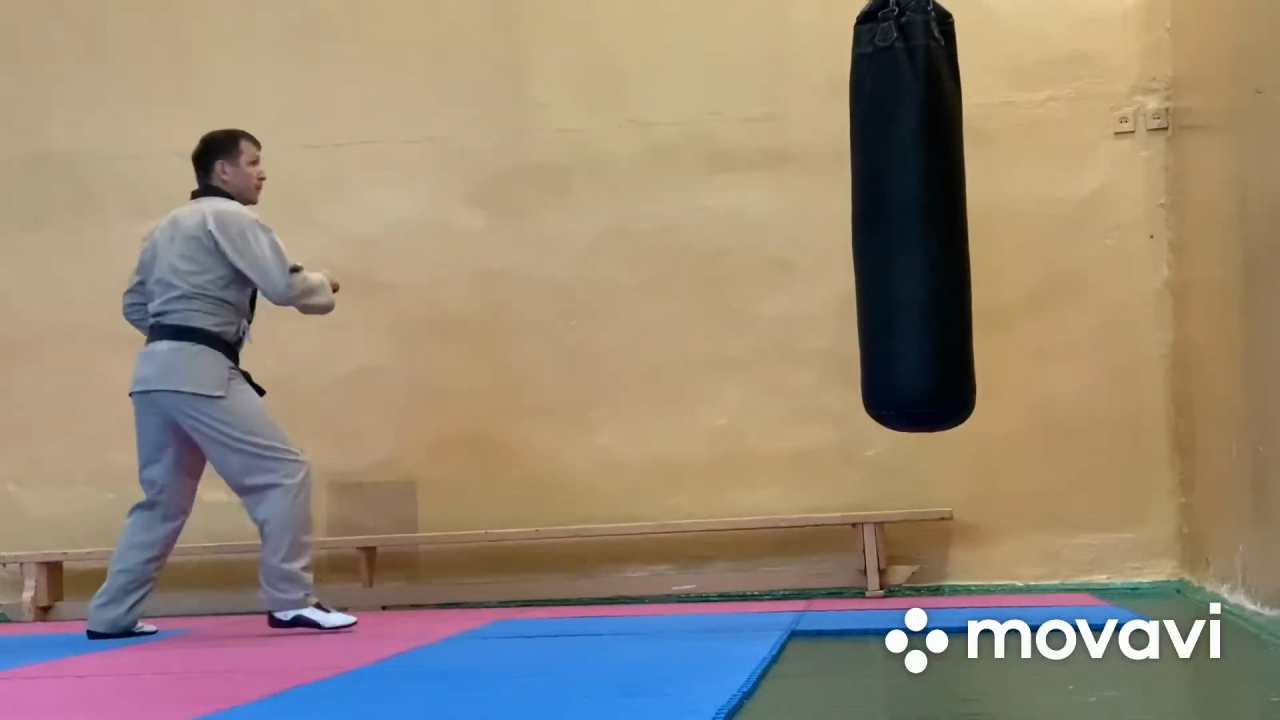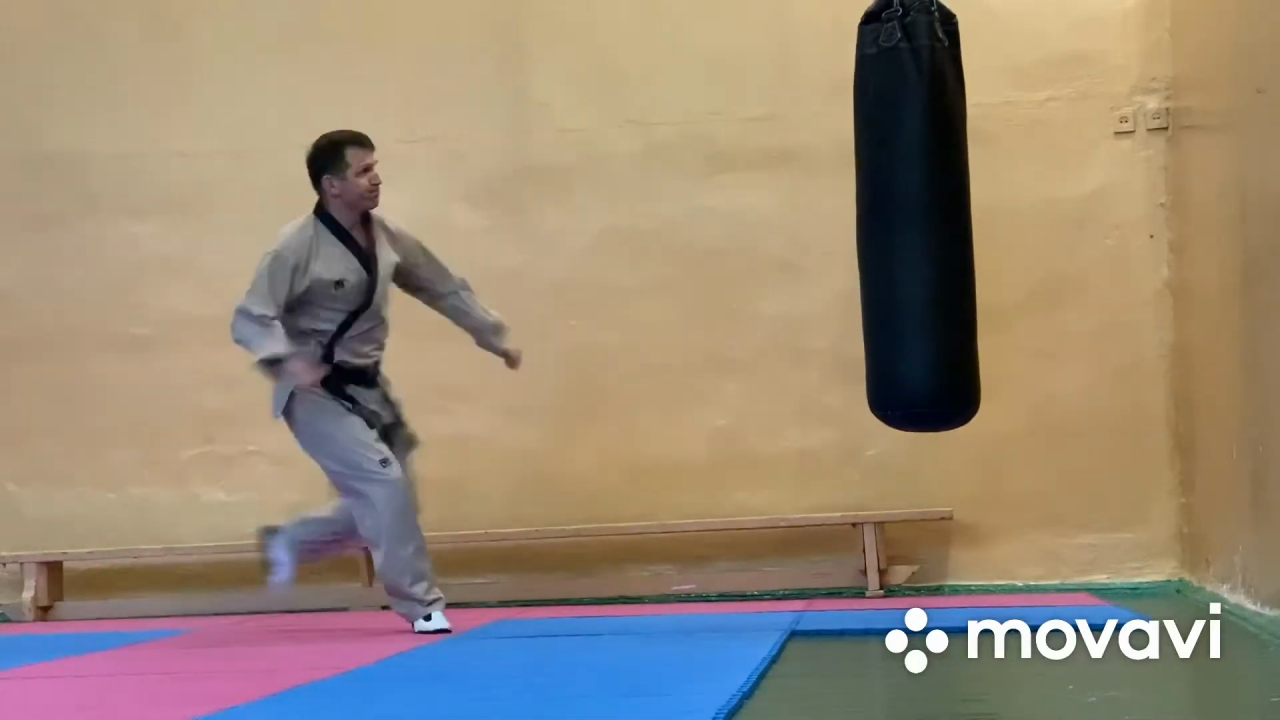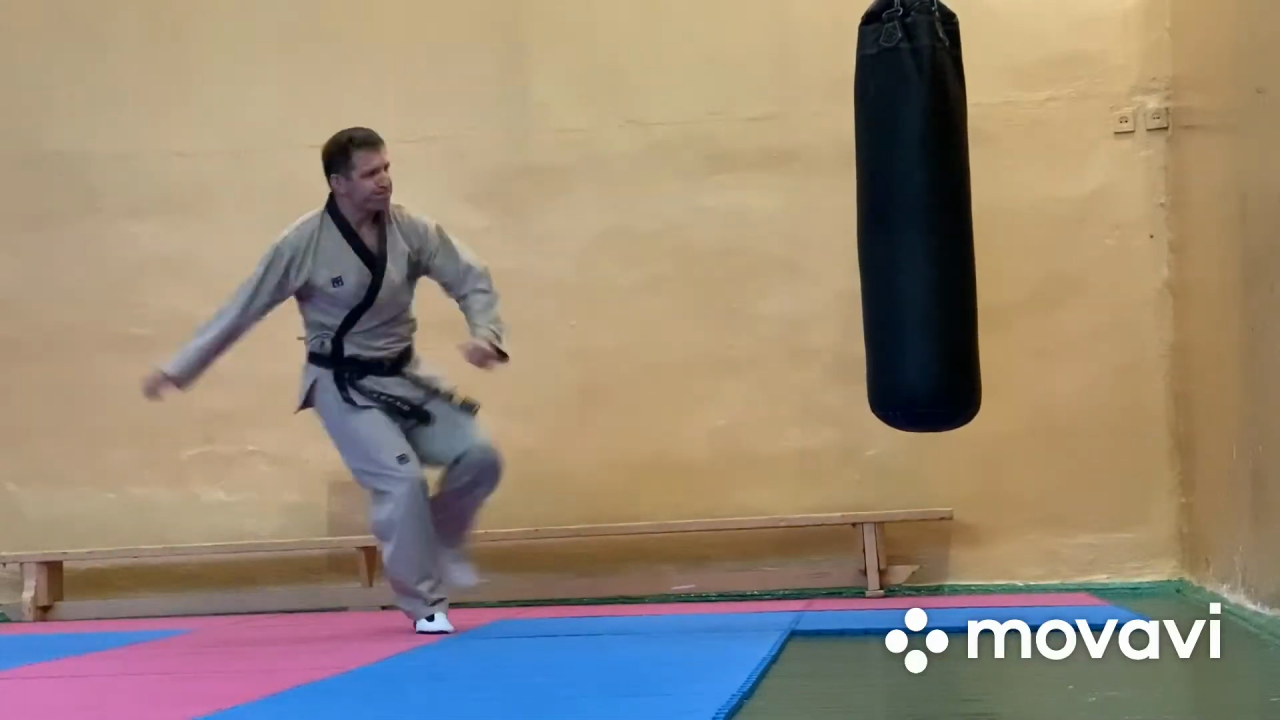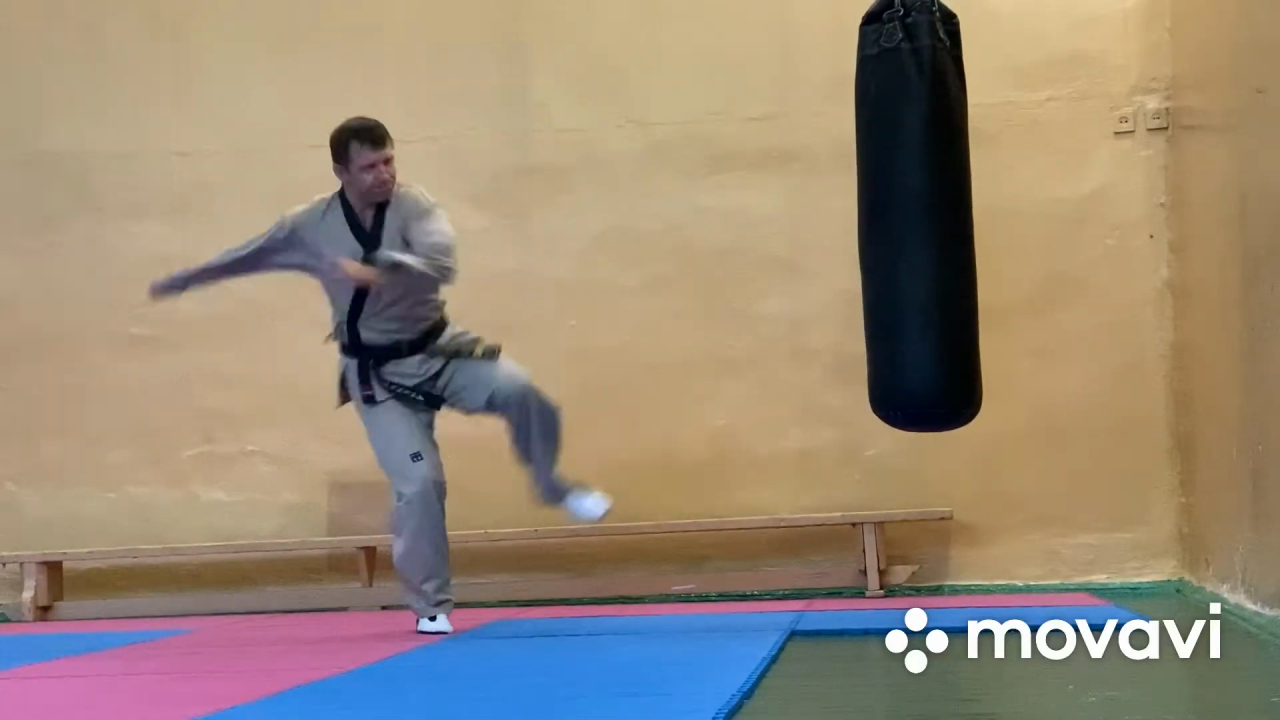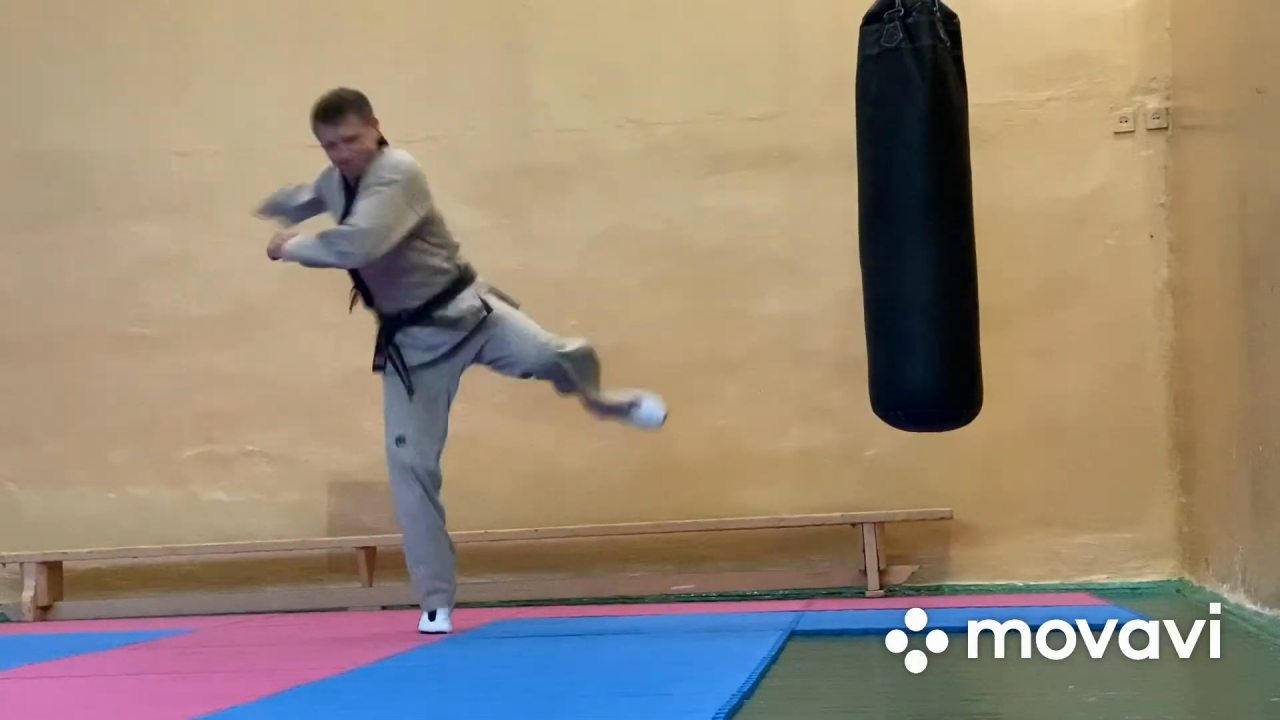
dt=0.5s
person 1, frame 1
left shoulder: (165, 228)
right shoulder: (231, 217)
left elbow: (134, 306)
right elbow: (283, 287)
right wrist: (323, 285)
left hip: (154, 370)
right hip: (199, 370)
left knee: (163, 498)
right knee: (281, 472)
left ankle: (111, 614)
right ankle: (290, 600)
person 1, frame 2
left shoulder: (387, 236)
right shoulder: (296, 246)
left elbow: (445, 288)
right elbow: (251, 319)
left wrist: (496, 336)
right wrist: (288, 360)
left hip: (366, 387)
right hip: (314, 393)
left knee: (372, 501)
right knee: (385, 484)
left ankle: (291, 543)
right ankle: (422, 604)
person 1, frame 3
left shoulder: (410, 228)
right shoulder: (303, 242)
left elbow: (471, 278)
right elbow: (242, 308)
left wrist: (484, 334)
right wrist: (178, 368)
left hip: (401, 374)
right hip: (343, 386)
left knee: (477, 456)
right knee: (403, 483)
left ankle: (443, 544)
right ankle: (425, 604)
person 1, frame 4
left shoulder: (413, 205)
right shoulder: (310, 224)
left elbow: (440, 260)
right elbow: (245, 256)
left wrist: (375, 270)
right wrist: (180, 280)
left hip: (437, 347)
right hip: (379, 372)
left knee: (519, 392)
right knee: (419, 483)
left ankle: (552, 487)
right ankle: (432, 604)
person 1, frame 5
left shoulder: (398, 173)
right shoulder: (335, 180)
left elbow: (359, 243)
right elbow: (304, 199)
left wrist: (292, 246)
right wrist: (277, 210)
left hip: (461, 311)
right hip: (408, 338)
left knee: (548, 356)
right knee: (410, 465)
left ankle: (602, 401)
right ankle: (435, 600)
